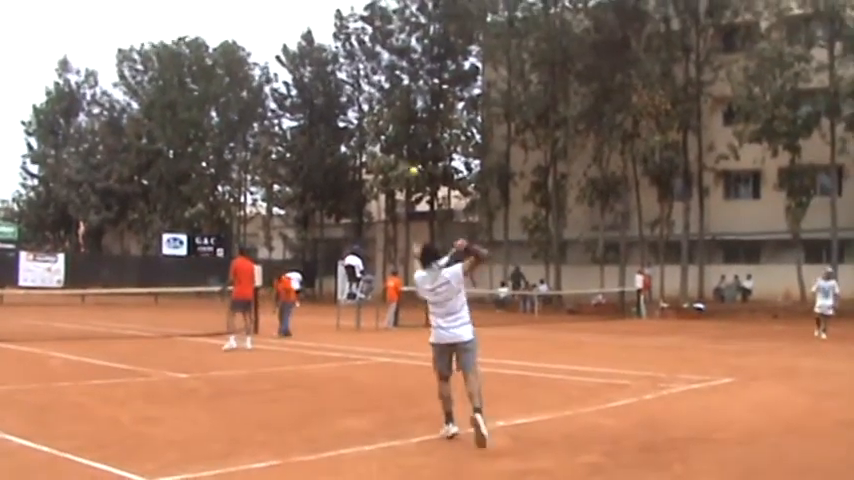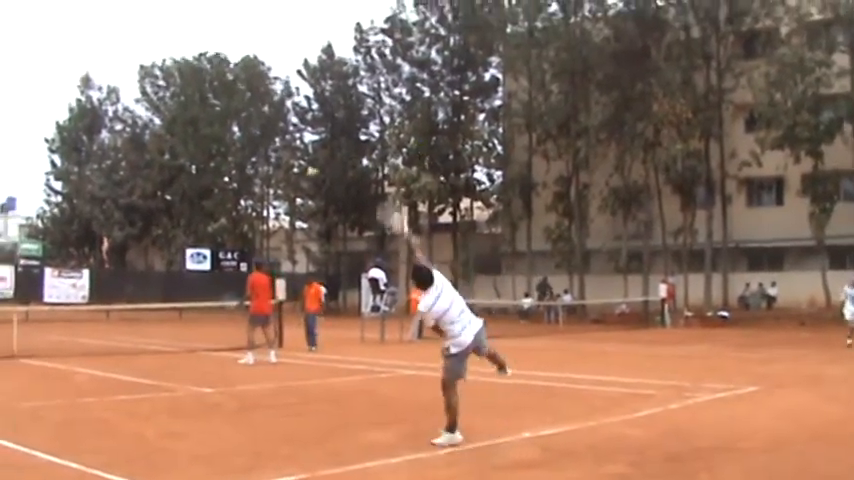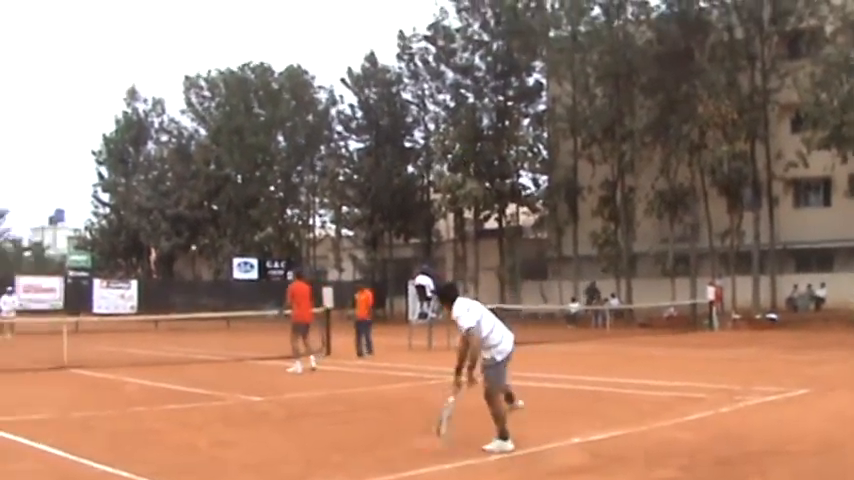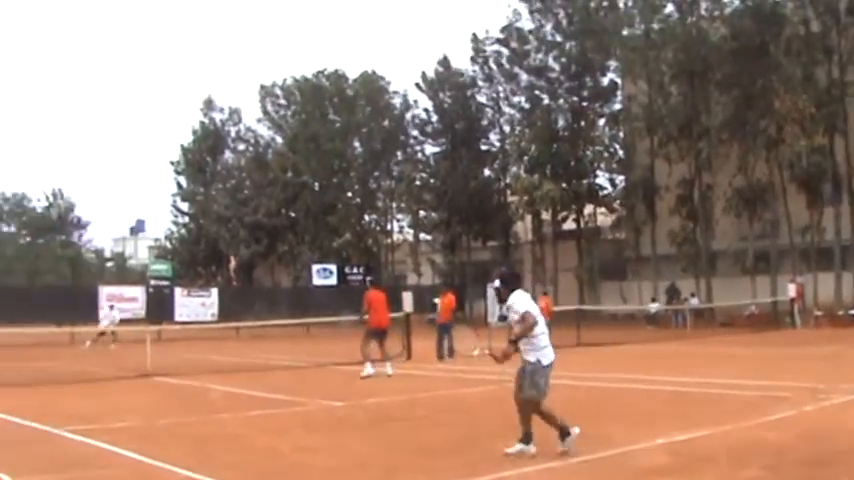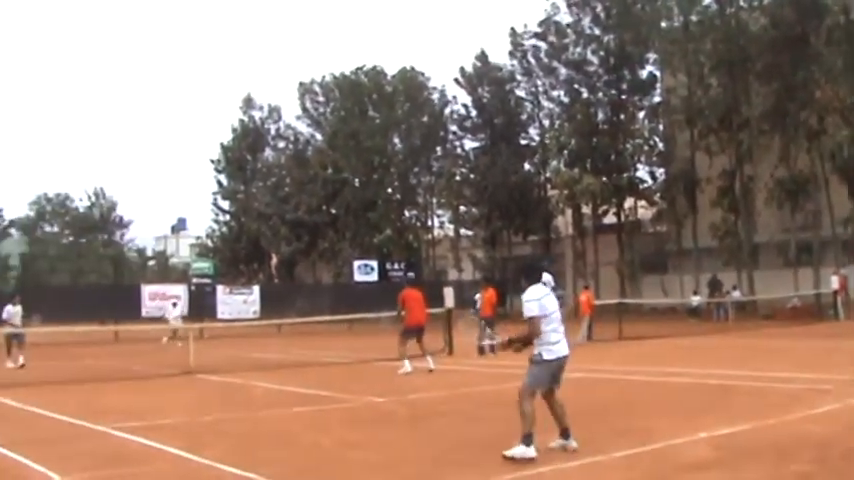
dt=0.3s
person 1, frame 1
left shoulder: (420, 279)
right shoulder: (453, 274)
left elbow: (423, 267)
right elbow: (481, 256)
left wrist: (421, 256)
right wrist: (468, 246)
left hip: (441, 338)
right hip: (464, 335)
left knee: (444, 380)
right knee: (471, 378)
left ankle: (450, 424)
right ankle: (477, 414)
person 1, frame 2
left shoulder: (424, 307)
right shoulder: (437, 278)
left elbow: (440, 332)
right elbow: (424, 264)
right wrist: (415, 247)
left hip: (458, 343)
right hip: (475, 327)
left knee: (448, 385)
right knee: (484, 350)
left ankle: (451, 432)
right ankle: (502, 367)
person 1, frame 3
left shoulder: (461, 313)
right shoulder: (465, 305)
left elbow: (474, 342)
right elbow: (465, 342)
left wrist: (470, 371)
right wrist: (458, 372)
left hip: (497, 351)
right hip: (504, 341)
left knee: (491, 395)
left ankle: (504, 440)
right ankle: (511, 400)
person 1, frame 4
left shoulder: (517, 301)
right shoulder: (518, 300)
left elbow: (532, 322)
left wrist: (512, 342)
right wrist: (510, 349)
left hip: (538, 359)
right hip: (532, 357)
left knee: (534, 404)
right knee: (520, 398)
left ankle: (566, 432)
right ankle: (526, 442)
person 1, frame 5
left shoulder: (529, 297)
right shoulder: (547, 293)
left elbow: (533, 332)
left wrist: (510, 341)
right wrist: (521, 343)
left hip: (547, 354)
right hip: (561, 351)
left knee: (524, 396)
right knee: (548, 394)
left ankle: (526, 446)
right ankle: (566, 439)
